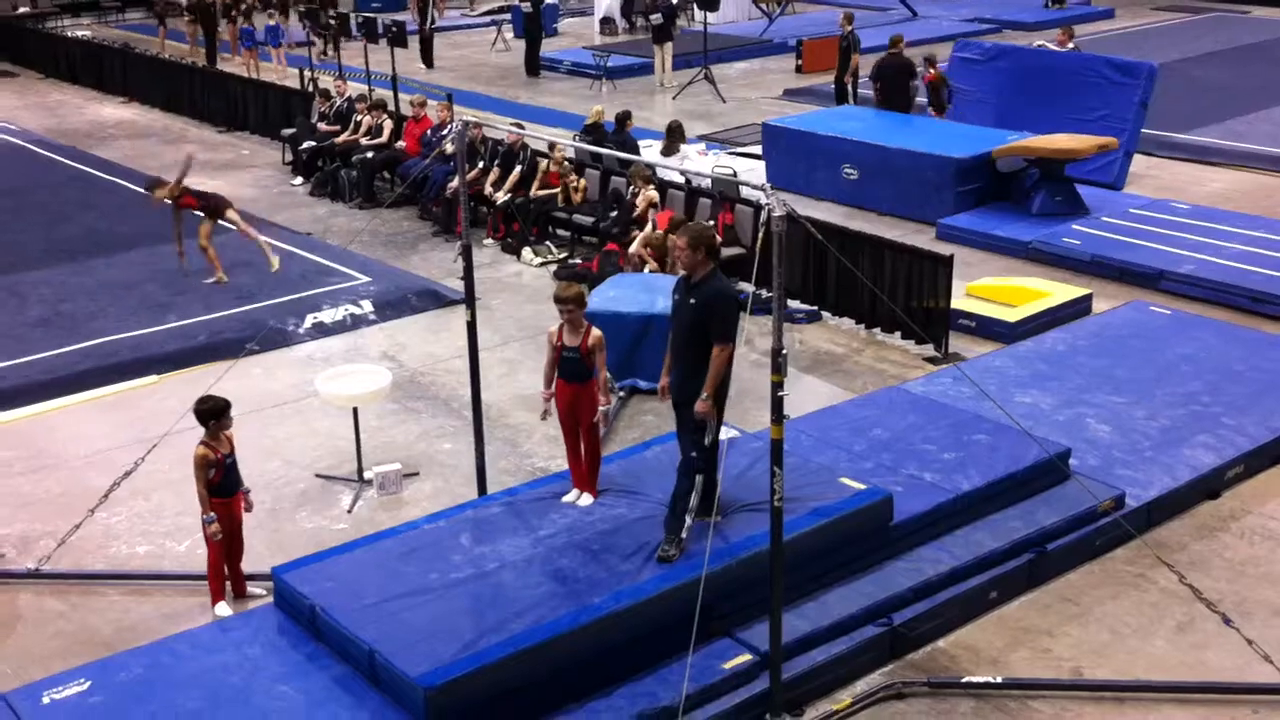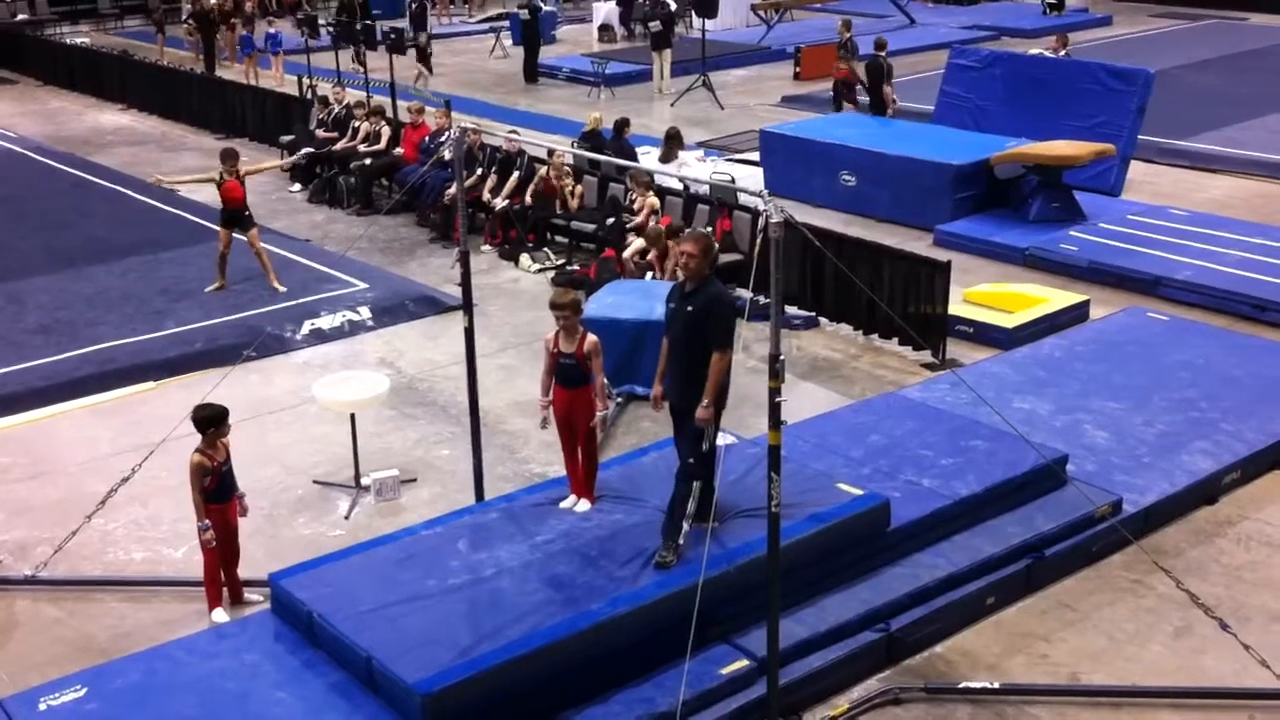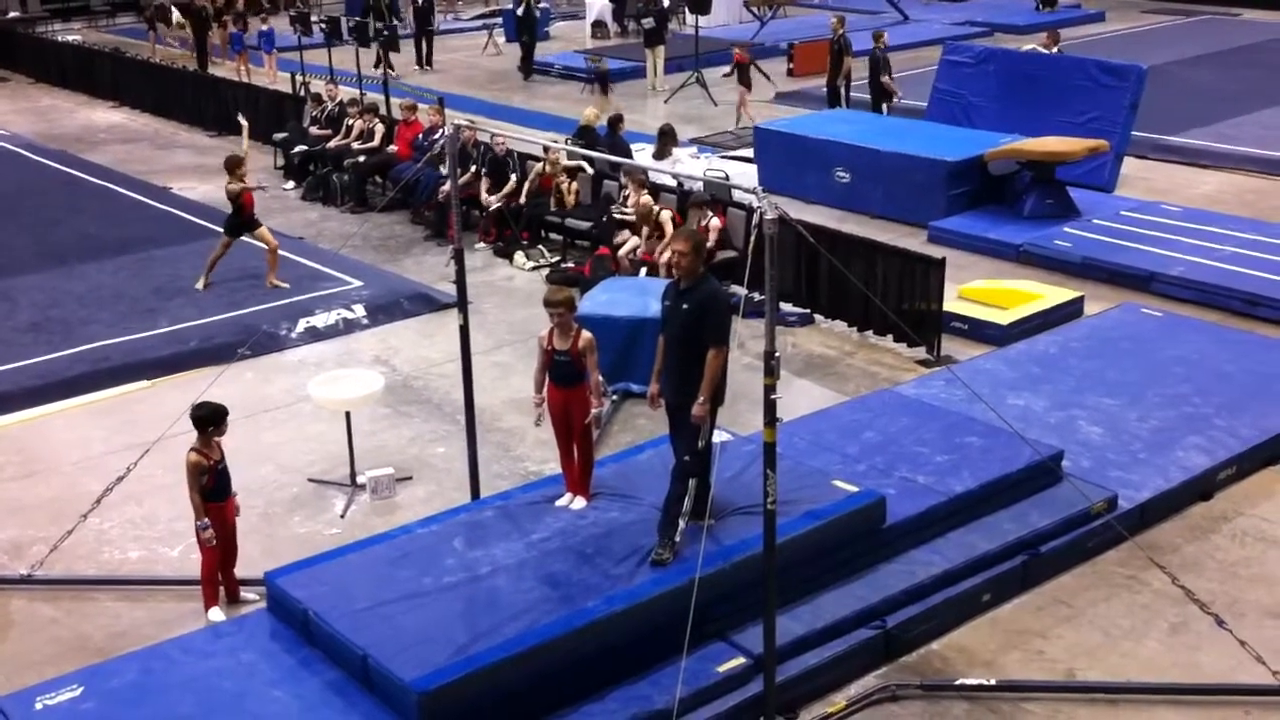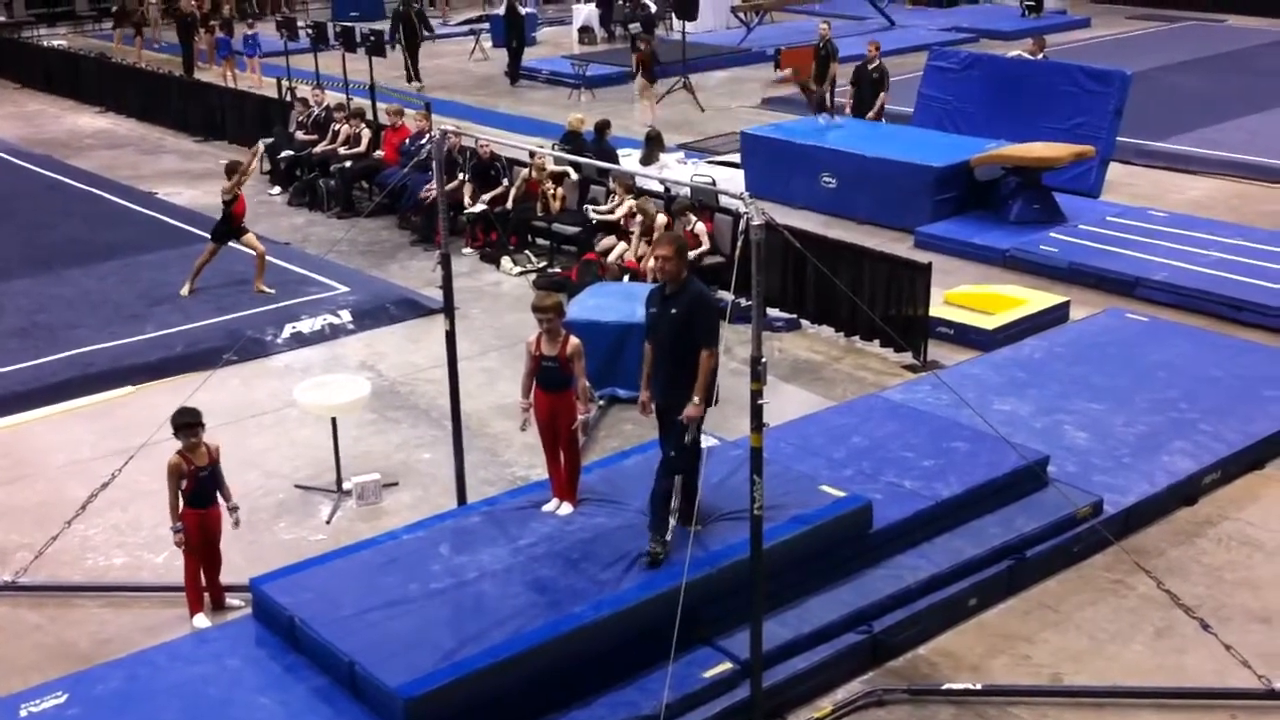
dt=1s
person 1, frame 1
left shoulder: (721, 293)
right shoulder: (683, 284)
left elbow: (723, 349)
left wrist: (707, 396)
right wrist: (667, 373)
left hip: (703, 392)
right hip: (682, 385)
left knee: (693, 460)
right knee: (697, 452)
left ankle: (675, 533)
right ankle: (706, 506)
person 1, frame 2
left shoulder: (718, 299)
right shoulder: (676, 291)
left elbow: (721, 354)
left wrist: (708, 402)
right wrist: (659, 381)
left hip: (702, 397)
right hip: (678, 391)
left knee: (690, 467)
right knee: (694, 458)
left ankle: (672, 538)
right ankle: (703, 512)
person 1, frame 3
left shoulder: (713, 296)
right shoulder: (671, 289)
left elbow: (717, 351)
left wrist: (704, 399)
right wrist: (656, 380)
left hip: (698, 395)
right hip: (674, 389)
left knee: (687, 464)
right knee: (690, 456)
left ankle: (668, 536)
right ankle: (699, 508)
person 1, frame 4
left shoulder: (700, 298)
right shoulder: (654, 296)
left elbow: (709, 352)
left wrist: (698, 400)
right wrist: (645, 387)
left hip: (688, 395)
right hip: (664, 392)
left knee: (673, 462)
right knee: (680, 457)
left ankle: (660, 533)
right ankle: (686, 513)
person 2, frame 1
left shoulder: (594, 336)
right shoulder: (554, 334)
left elbow: (601, 371)
right elbow: (550, 366)
left wrist: (603, 403)
right wrist: (546, 397)
left hip: (587, 391)
right hip: (564, 391)
left knee: (590, 442)
right knee: (571, 441)
left ankle: (590, 489)
right ankle: (577, 485)
person 2, frame 2
left shoulder: (590, 342)
right shoulder: (550, 340)
left elbow: (598, 377)
right elbow: (547, 373)
left wrist: (601, 409)
right wrist: (544, 405)
left hip: (583, 397)
right hip: (561, 397)
left knee: (587, 448)
right knee: (568, 447)
left ankle: (587, 494)
right ankle: (574, 491)
person 2, frame 3
left shoulder: (585, 339)
right shoulder: (544, 337)
left elbow: (593, 374)
right elbow: (540, 371)
left wrist: (596, 405)
right wrist: (538, 402)
left hip: (579, 395)
right hip: (556, 395)
left knee: (583, 445)
right knee: (563, 445)
left ankle: (582, 492)
right ankle: (570, 489)
person 2, frame 4
left shoulder: (573, 345)
right shoulder: (532, 343)
left elbow: (581, 380)
right elbow: (528, 376)
left wrist: (583, 411)
right wrist: (525, 407)
left hip: (565, 401)
right hip: (542, 401)
left knee: (569, 451)
right knee: (550, 450)
left ankle: (570, 498)
right ankle: (557, 495)
person 3, frame 1
left shoulder: (228, 437)
right shoulder: (203, 452)
right elbow: (201, 488)
left wrist: (245, 492)
right wrist: (209, 519)
left hip: (234, 500)
right hip: (217, 506)
left knee: (236, 548)
right knee: (218, 554)
left ankle: (240, 588)
right ankle: (218, 599)
person 3, frame 2
left shoulder: (224, 444)
right shoulder: (199, 460)
right elbow: (196, 495)
left wrist: (240, 497)
right wrist: (204, 526)
left hip: (229, 506)
right hip: (212, 513)
left knee: (232, 554)
right knee: (214, 560)
left ankle: (237, 594)
right ankle: (215, 606)
person 3, frame 3
left shoulder: (216, 444)
right shoulder: (195, 459)
right elbow: (194, 493)
left wrist: (233, 497)
right wrist: (203, 525)
left hip: (226, 506)
right hip: (210, 511)
left knee: (230, 553)
right knee: (212, 559)
left ankle: (233, 593)
right ankle: (211, 605)
person 3, frame 4
left shoulder: (213, 450)
right shoulder: (176, 463)
right elbow: (173, 497)
left wrist: (232, 508)
right wrist: (176, 528)
left hip: (213, 512)
right hip: (192, 517)
left knee: (213, 558)
right knee: (193, 564)
left ankle: (218, 599)
right ankle: (196, 611)
